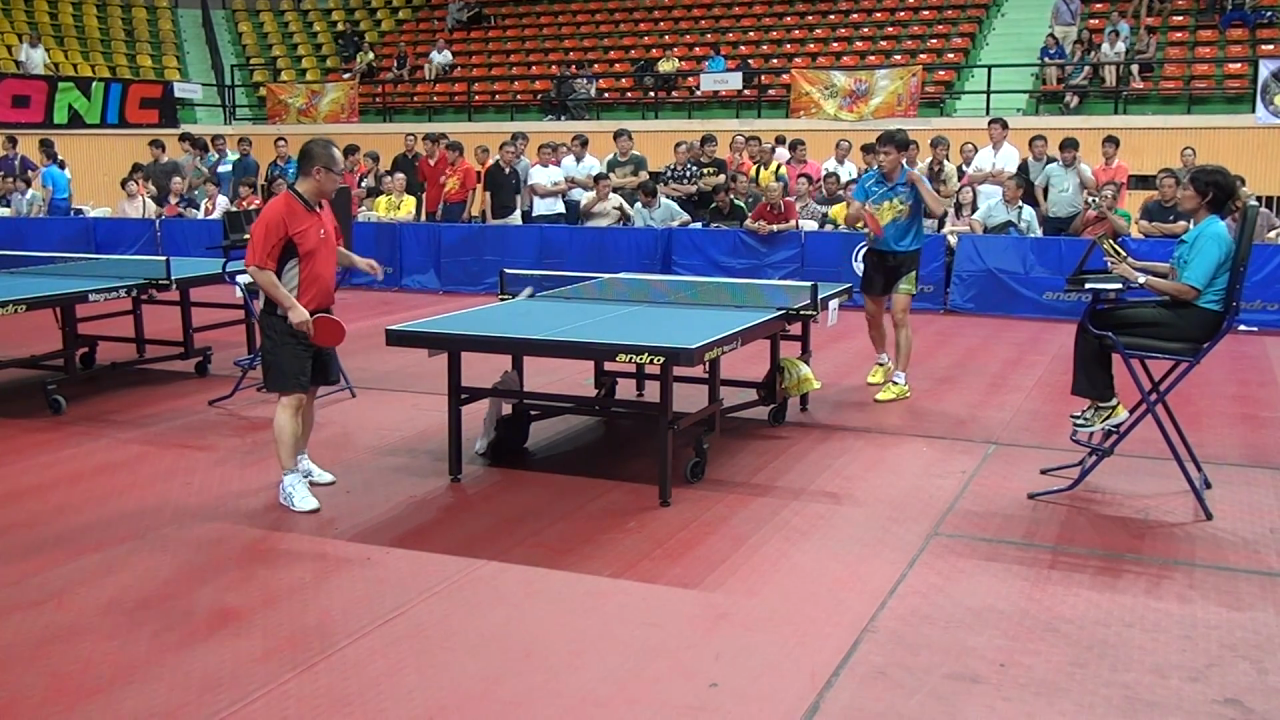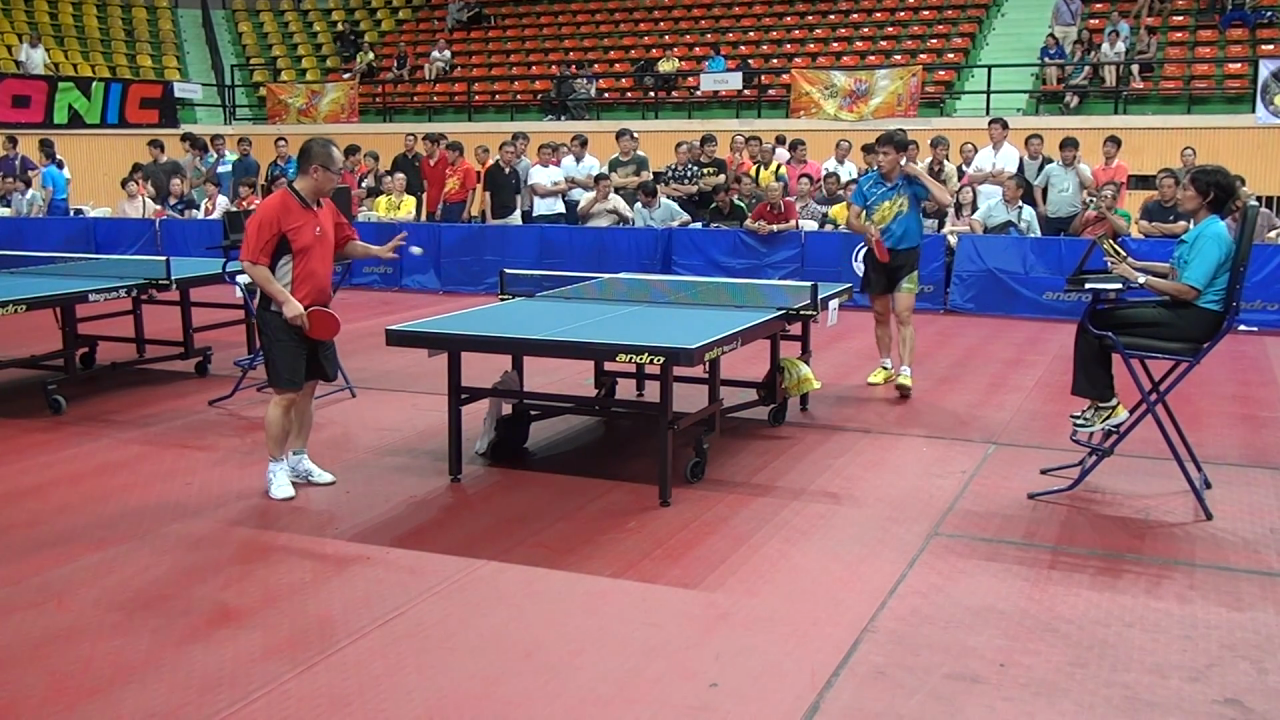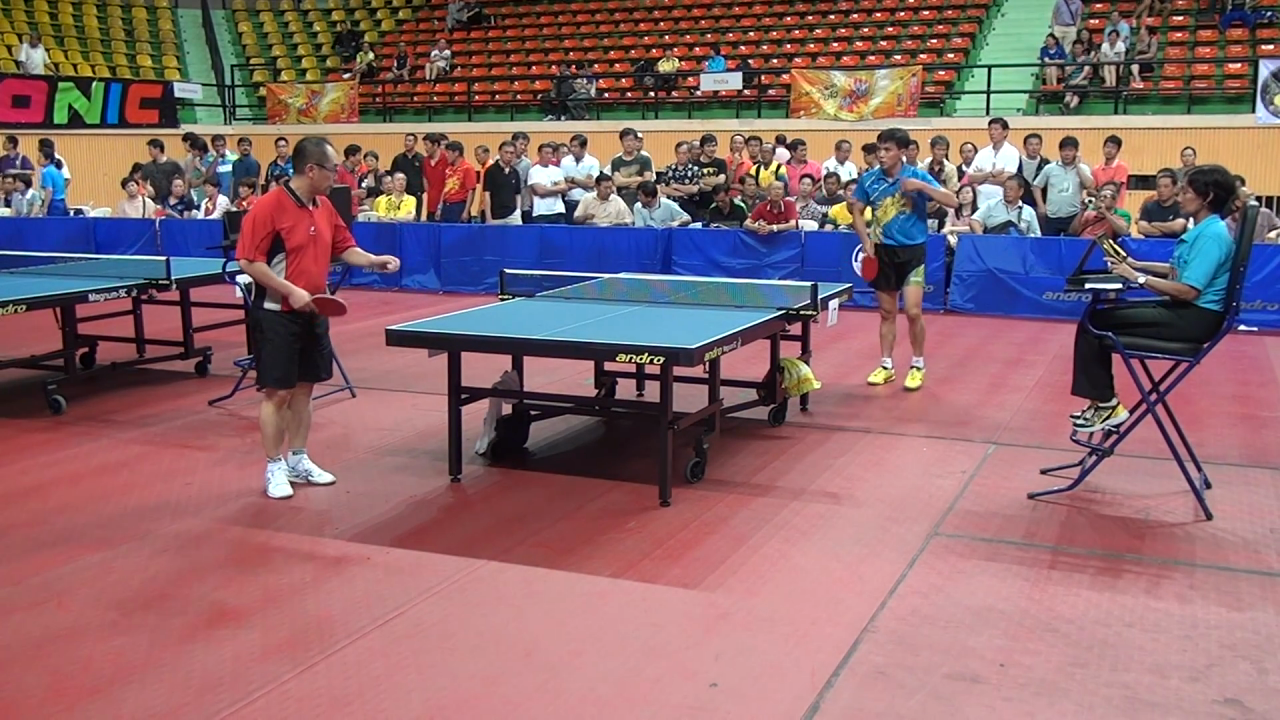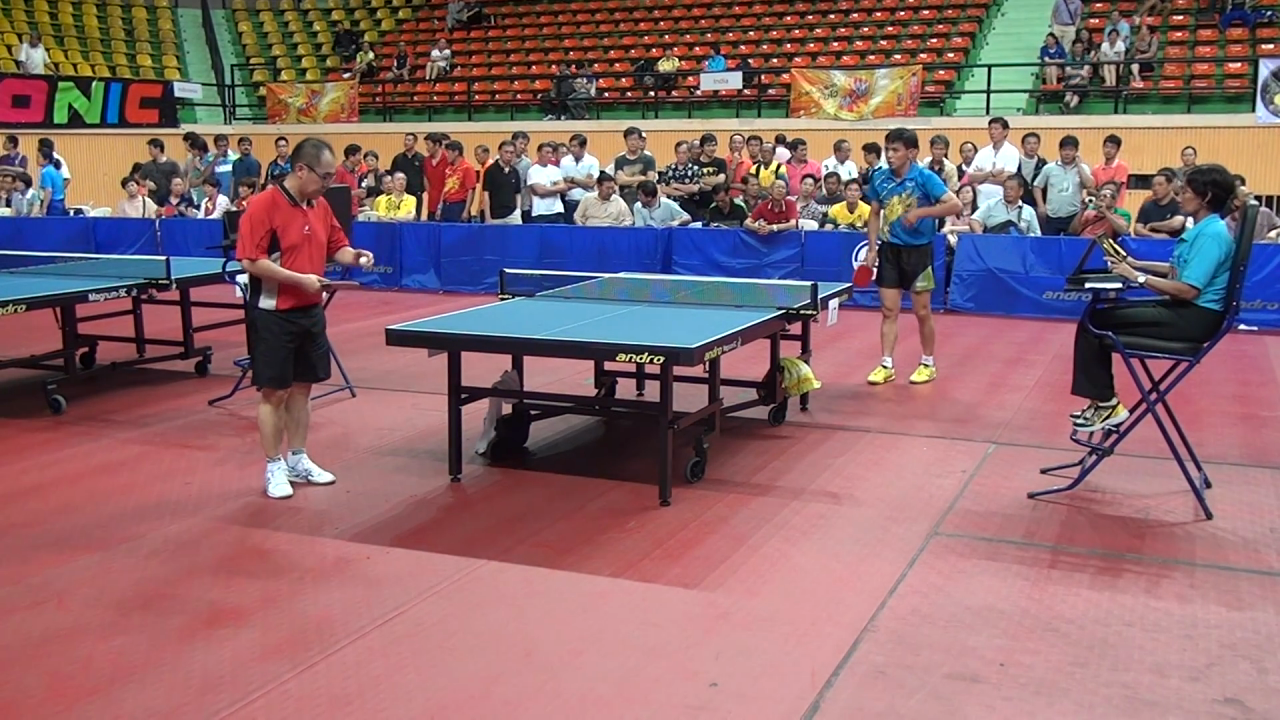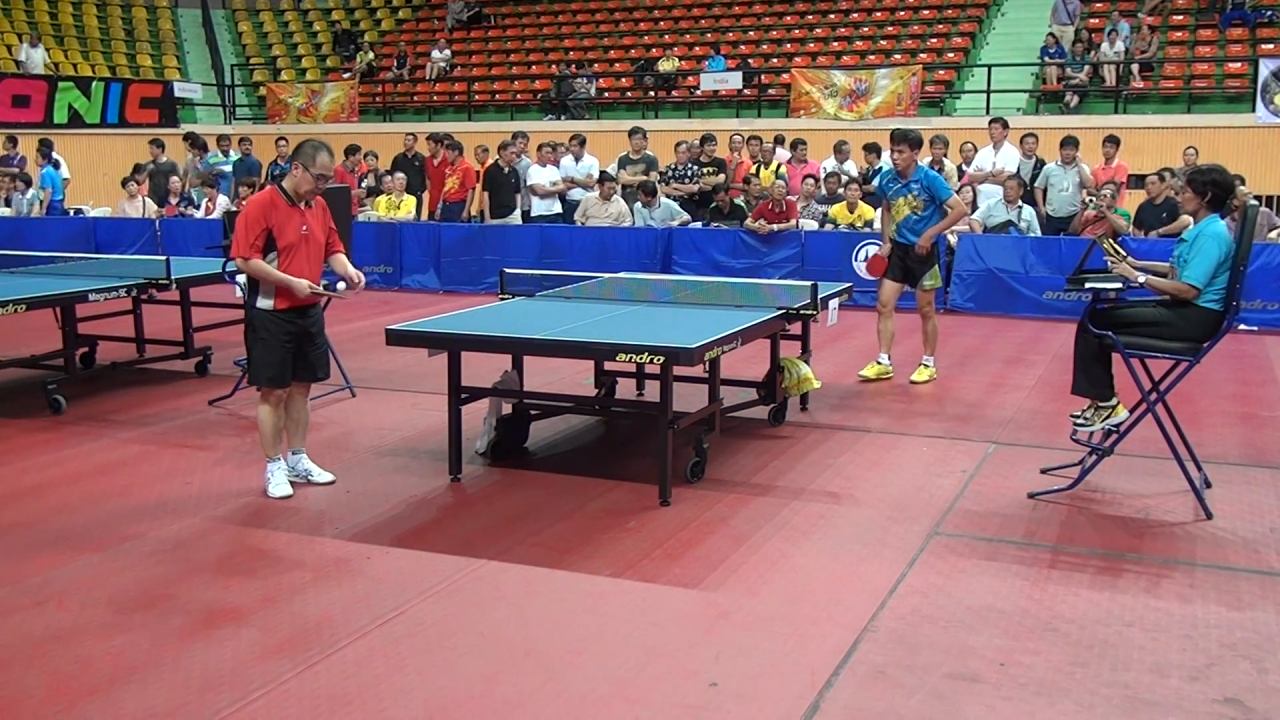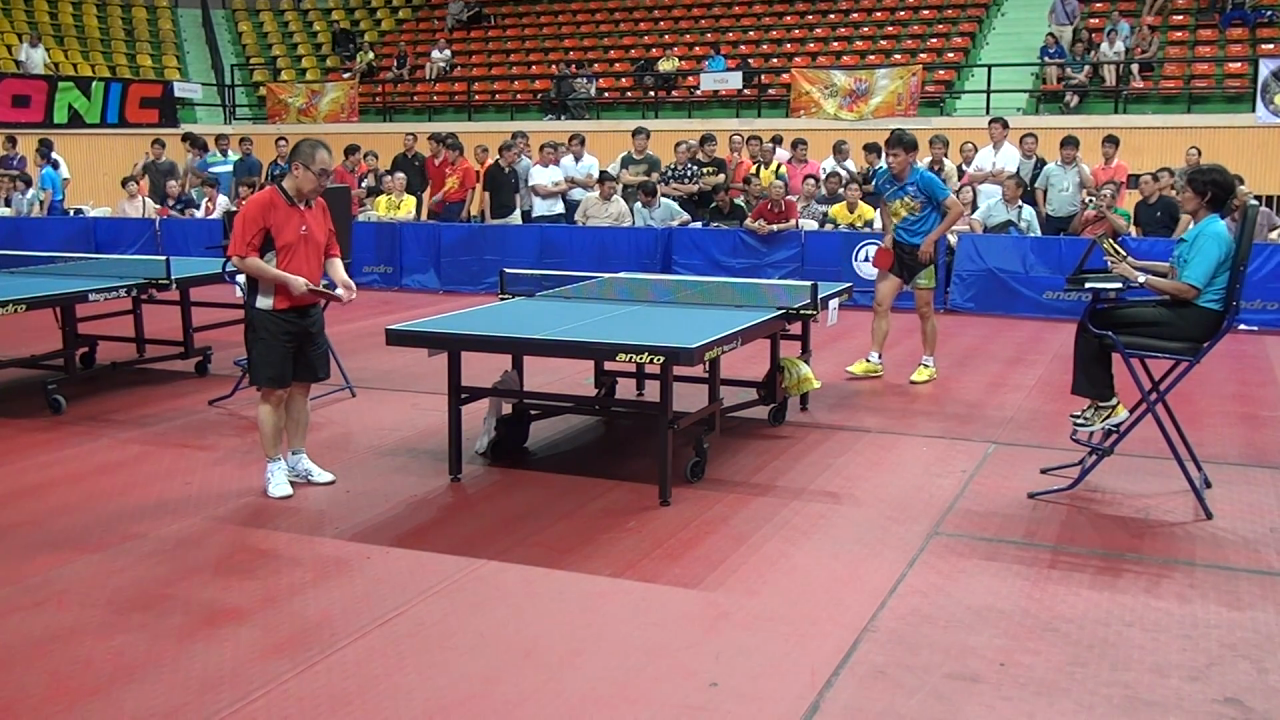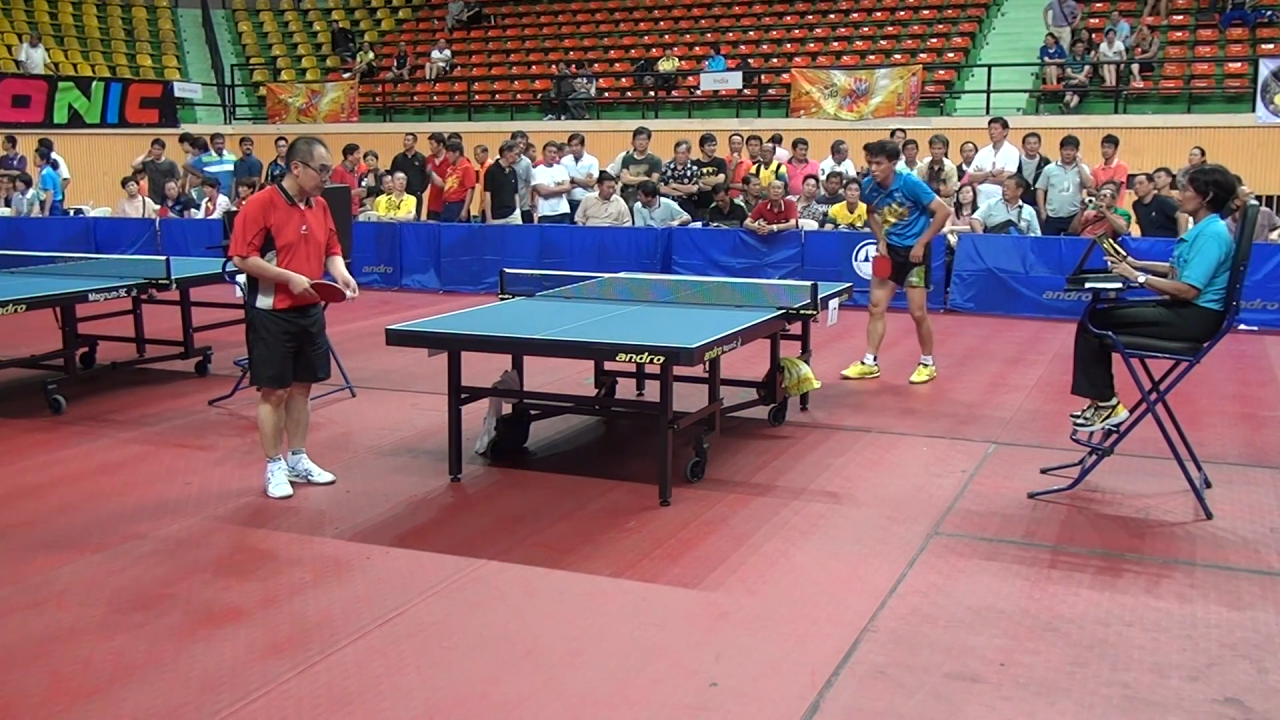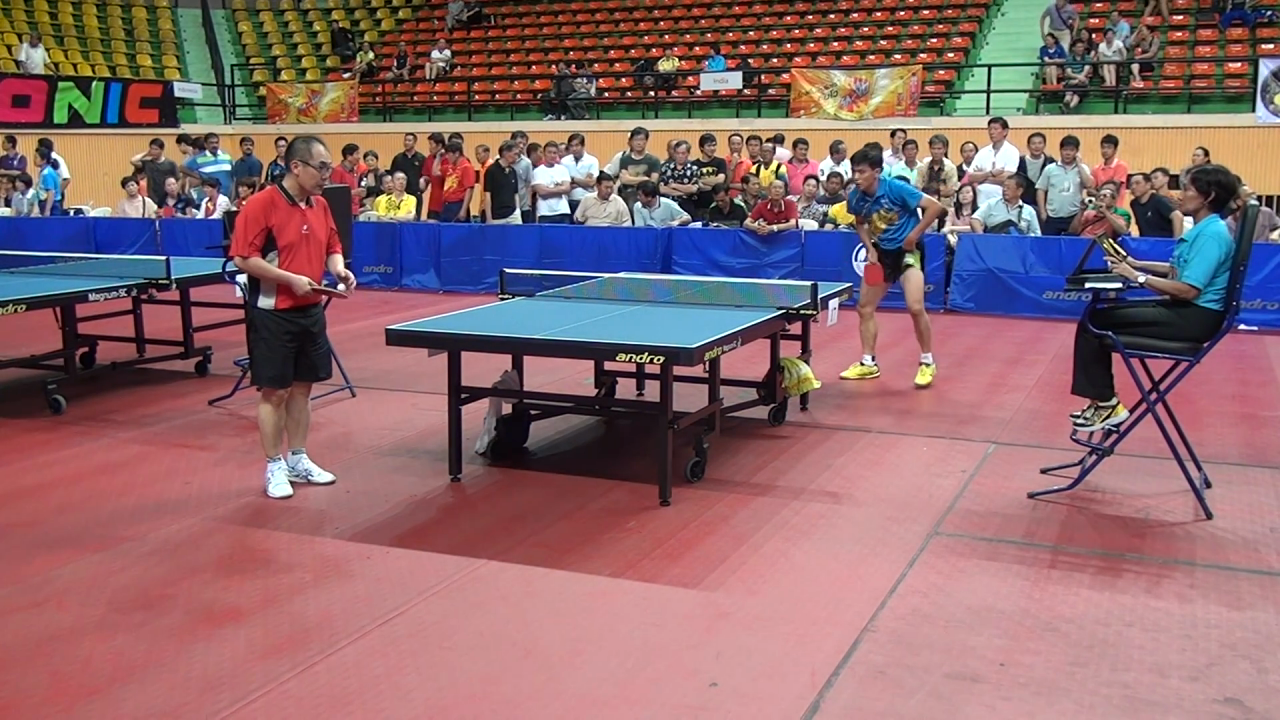
dt=0.2s
person 1, frame 1
left shoulder: (323, 207)
right shoulder: (277, 211)
right elbow: (257, 268)
left wrist: (357, 261)
right wrist: (292, 307)
left hip: (320, 318)
right hip: (288, 321)
left knee: (309, 394)
right knee: (291, 399)
left ankle: (300, 461)
right ankle: (290, 481)
person 1, frame 2
left shoulder: (326, 207)
right shoulder: (273, 208)
left elbow: (345, 243)
right elbow: (252, 262)
left wrist: (379, 250)
right wrist: (286, 301)
right hip: (283, 317)
left knee: (307, 390)
right knee: (286, 394)
left ankle: (298, 460)
right ankle: (276, 467)
person 1, frame 3
left shoulder: (324, 206)
right shoulder: (268, 207)
left elbow: (343, 248)
right elbow: (248, 260)
left wrist: (374, 260)
right wrist: (290, 291)
left hip: (313, 314)
right hip: (277, 316)
left knee: (303, 389)
right knee: (277, 393)
left ankle: (297, 460)
right ankle: (274, 467)
person 1, frame 4
left shoulder: (320, 206)
right shoulder: (264, 205)
left elbow: (335, 247)
right elbow: (251, 261)
left wrist: (353, 255)
right wrist: (299, 278)
left hip: (310, 313)
right hip: (272, 315)
left knee: (302, 389)
right knee: (274, 393)
left ankle: (298, 460)
right ankle: (274, 468)
person 1, frame 5
left shoulder: (319, 206)
right shoulder: (261, 205)
left elbow: (331, 250)
right elbow: (243, 259)
left wrist: (348, 270)
right wrist: (290, 282)
left hip: (309, 313)
right hip: (271, 315)
left knee: (301, 388)
right knee: (273, 392)
left ankle: (298, 460)
right ankle: (274, 468)
person 1, frame 6
left shoulder: (319, 206)
right shoulder: (261, 205)
left elbow: (330, 252)
right elbow: (240, 257)
left wrist: (341, 279)
right wrist: (287, 279)
left hip: (309, 313)
right hip: (271, 315)
left knee: (301, 389)
right knee: (274, 392)
left ankle: (297, 460)
right ankle: (274, 468)
person 1, frame 7
left shoulder: (320, 206)
right shoulder: (261, 204)
left elbow: (331, 250)
right elbow: (241, 257)
left wrist: (342, 274)
right wrist: (288, 277)
left hip: (310, 313)
right hip: (272, 315)
left knee: (301, 389)
right knee: (274, 393)
left ankle: (297, 460)
right ankle: (274, 468)
person 1, frame 8
left shoulder: (320, 205)
right shoulder: (262, 205)
left elbow: (332, 248)
right elbow: (243, 258)
left wrist: (339, 269)
right wrist: (290, 278)
left hip: (311, 312)
right hip: (273, 315)
left knee: (301, 389)
right knee: (275, 393)
left ankle: (298, 460)
right ankle: (275, 468)
person 2, frame 1
left shoulder: (1212, 235)
right shoulder: (1203, 230)
left elbow: (1188, 290)
left wrist: (1138, 278)
right wrist: (1137, 265)
left hip: (1193, 319)
right hip: (1182, 312)
left knee: (1094, 322)
right knee: (1097, 317)
left ankle: (1106, 404)
right ankle: (1104, 401)
person 2, frame 2
left shoulder: (1211, 235)
right shoulder: (1202, 230)
left elbow: (1188, 290)
left wrist: (1137, 277)
right wrist: (1137, 265)
left hip: (1193, 319)
right hip: (1183, 312)
left knee: (1094, 322)
right knee: (1097, 316)
left ankle: (1106, 404)
right ankle: (1103, 401)
person 2, frame 3
left shoulder: (1212, 235)
right shoulder: (1203, 230)
left elbow: (1188, 290)
left wrist: (1138, 277)
right wrist: (1137, 264)
left hip: (1194, 318)
right hip: (1182, 311)
left knee: (1094, 322)
right knee: (1097, 317)
left ankle: (1106, 403)
right ankle: (1104, 401)
person 2, frame 4
left shoulder: (1212, 234)
right shoulder: (1203, 229)
left elbow: (1188, 289)
left wrist: (1138, 277)
right wrist: (1138, 264)
left hip: (1193, 318)
right hip: (1182, 311)
left knee: (1095, 322)
right knee: (1097, 316)
left ankle: (1106, 403)
right ankle: (1104, 400)
person 2, frame 5
left shoulder: (1211, 234)
right shoulder: (1203, 229)
left elbow: (1188, 289)
left wrist: (1138, 277)
right wrist: (1137, 264)
left hip: (1194, 318)
right hip: (1183, 311)
left knee: (1094, 322)
right knee: (1098, 316)
left ankle: (1106, 403)
right ankle: (1104, 400)
person 2, frame 6
left shoulder: (1211, 234)
right shoulder: (1203, 229)
left elbow: (1188, 289)
left wrist: (1138, 277)
right wrist: (1137, 264)
left hip: (1193, 318)
right hip: (1182, 311)
left knee: (1094, 321)
right knee: (1097, 315)
left ankle: (1106, 403)
right ankle: (1104, 400)
person 2, frame 7
left shoulder: (1211, 234)
right shoulder: (1203, 229)
left elbow: (1188, 289)
left wrist: (1138, 277)
right wrist: (1137, 264)
left hip: (1194, 317)
right hip: (1182, 310)
left knee: (1094, 321)
right knee: (1097, 316)
left ankle: (1106, 402)
right ankle: (1104, 400)
person 2, frame 8
left shoulder: (1211, 234)
right shoulder: (1203, 229)
left elbow: (1188, 289)
left wrist: (1138, 277)
right wrist: (1137, 264)
left hip: (1193, 318)
right hip: (1182, 311)
left knee: (1094, 321)
right knee: (1098, 316)
left ankle: (1106, 403)
right ankle: (1104, 400)
person 3, frame 1
left shoulder: (915, 181)
right shoulder: (868, 180)
left elbow: (939, 211)
right elbow: (849, 217)
left wrist: (921, 183)
right wrist: (859, 213)
left hip: (905, 256)
right hip: (876, 254)
left knee: (899, 318)
right knee: (872, 314)
left ankle: (900, 380)
right ankle: (882, 362)
person 3, frame 2
left shoulder: (913, 181)
right shoulder: (866, 183)
left elbow: (946, 200)
right elbow: (851, 219)
left wrist: (921, 175)
right wrist: (866, 231)
left hip: (906, 255)
right hip: (877, 254)
left knee: (903, 316)
right knee: (881, 315)
left ankle: (905, 373)
right ankle: (886, 365)
person 3, frame 3
left shoulder: (918, 177)
right shoulder: (868, 179)
left elbow: (952, 202)
right elbow: (857, 213)
left wrist: (921, 186)
right wrist: (866, 241)
left hip: (912, 251)
right hip: (883, 251)
left knee: (913, 311)
right knee: (887, 313)
left ankle: (918, 365)
right ankle: (886, 365)
person 3, frame 4
left shoulder: (925, 178)
right shoulder: (878, 179)
left elbow: (955, 206)
left wrist: (921, 211)
right wrist: (872, 248)
left hip: (918, 250)
right hip: (889, 250)
left knee: (921, 312)
right knee: (889, 311)
left ankle: (928, 363)
right ankle: (887, 365)
person 3, frame 5
left shoulder: (930, 179)
right shoulder: (886, 179)
left elbow: (960, 210)
left wrist: (930, 234)
right wrist: (885, 241)
left hip: (922, 250)
right hip: (897, 248)
left knee: (926, 310)
right knee: (884, 306)
left ankle: (928, 364)
right ankle: (883, 363)
person 3, frame 6
left shoulder: (926, 180)
right shoulder: (883, 179)
left elbow: (956, 209)
left wrist: (931, 239)
right wrist: (888, 234)
left hip: (920, 250)
right hip: (896, 248)
left knee: (924, 310)
right knee: (880, 305)
left ankle: (928, 364)
right ankle: (874, 360)
person 3, frame 7
left shoulder: (911, 184)
right shoulder: (868, 187)
left elbow: (943, 211)
left wrist: (921, 243)
right wrist: (880, 240)
left hip: (913, 251)
right hip: (889, 251)
left knee: (917, 313)
right knee: (876, 308)
left ankle: (927, 363)
right ankle: (869, 363)
person 3, frame 8
left shoulder: (896, 188)
right shoulder: (856, 197)
left elbow: (935, 207)
left wrist: (913, 236)
right wrist: (869, 248)
left hip: (907, 248)
right hip: (881, 253)
left knee: (915, 306)
right knee: (864, 307)
left ankle: (927, 361)
right ankle: (868, 363)
